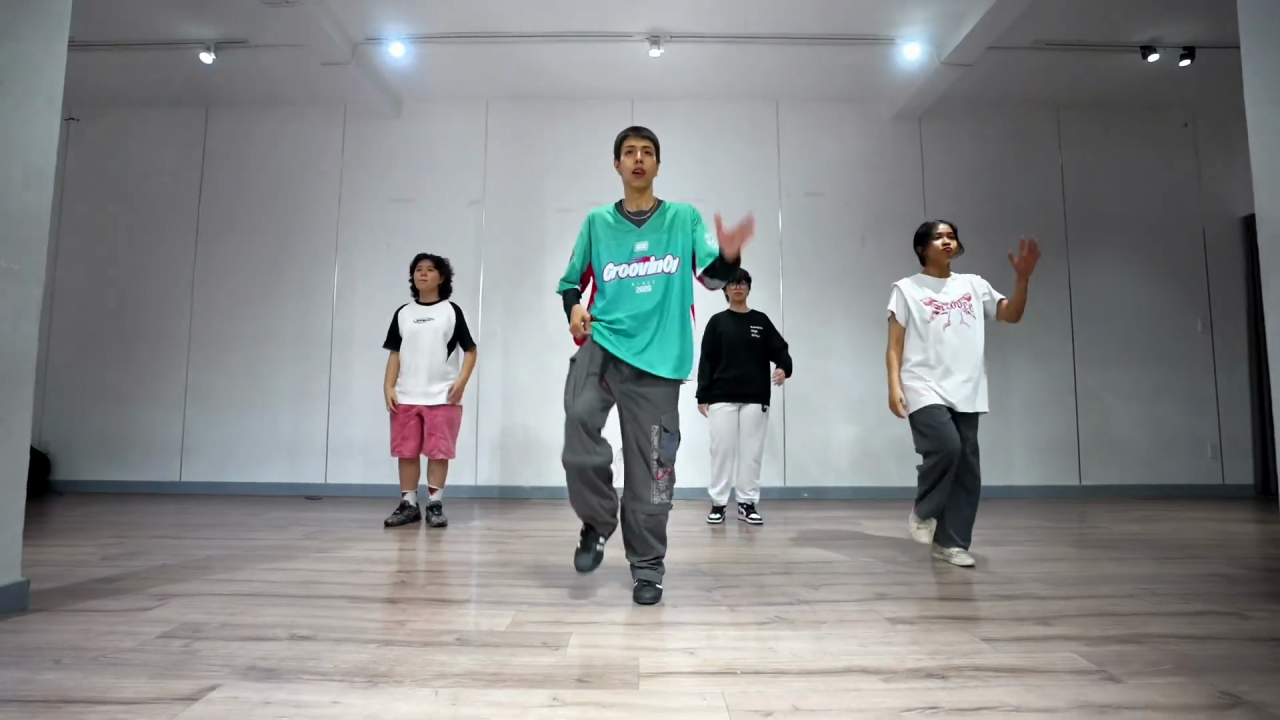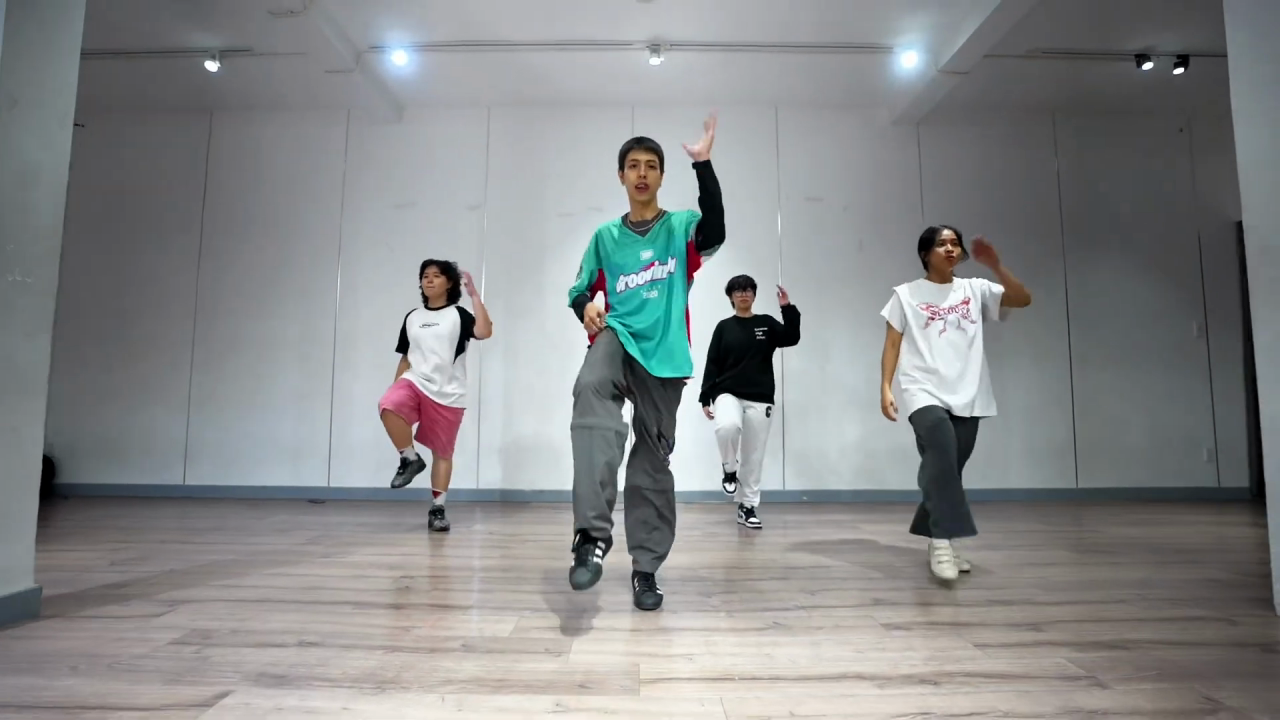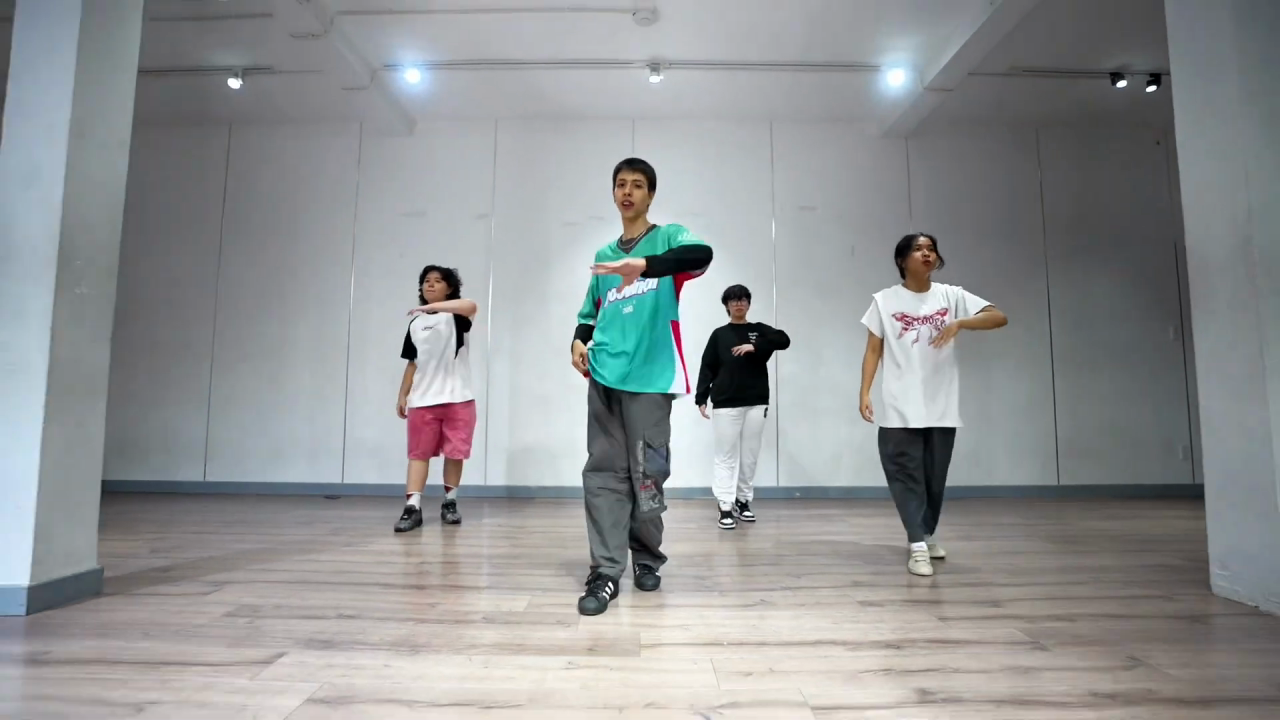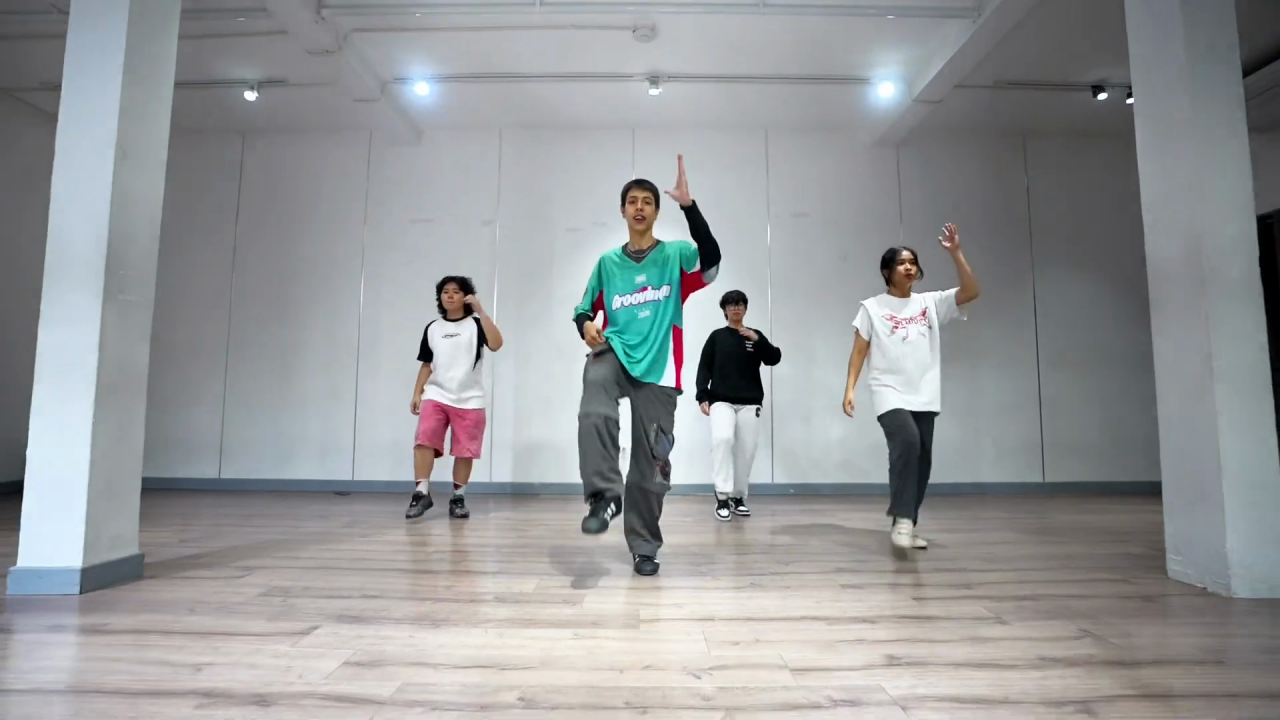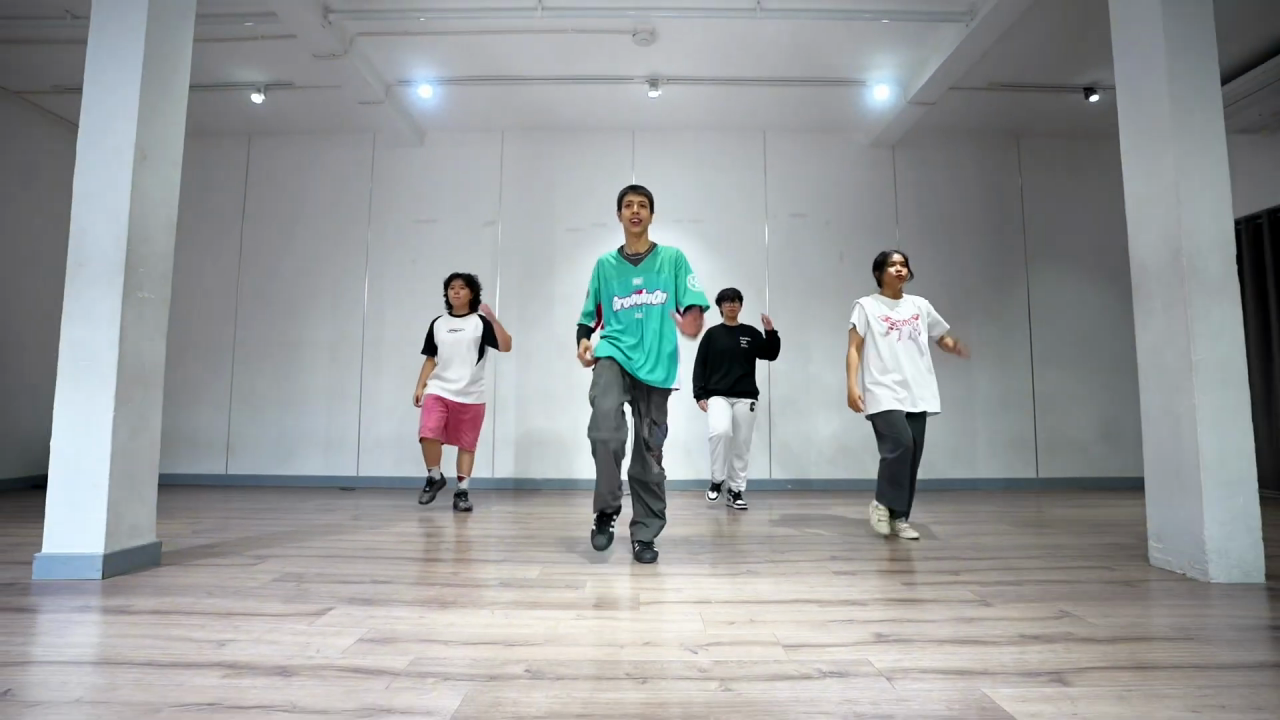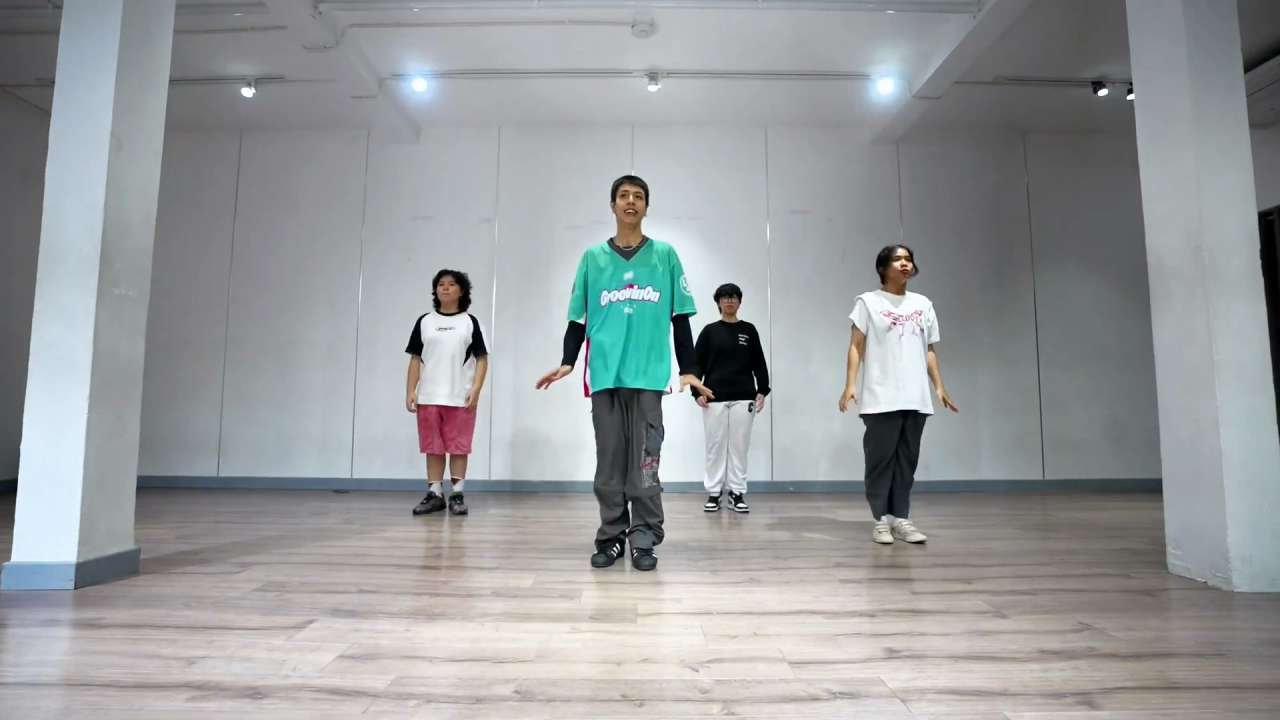
dt=0.4s
person 1, frame 1
left shoulder: (684, 218)
right shoulder: (597, 222)
left elbow: (711, 275)
right elbow: (570, 280)
left wrist: (728, 257)
right wrist: (574, 308)
left hip: (660, 354)
right hip: (605, 343)
left knee: (653, 463)
right knee: (580, 429)
left ankle: (647, 567)
right ankle: (596, 523)
person 1, frame 2
left shoulder: (682, 225)
right shoulder: (606, 235)
left elbow: (714, 234)
right elbow: (579, 290)
left wrist: (703, 164)
right wrist: (587, 308)
left hip: (663, 356)
right hip: (617, 337)
left knee: (652, 462)
right knee: (592, 399)
left ankle: (645, 569)
right ankle: (592, 531)
person 1, frame 3
left shoulder: (669, 237)
right shoulder: (604, 255)
left elbow: (702, 255)
left wrist: (642, 266)
right wrist: (578, 341)
left hip: (650, 375)
right hip: (603, 373)
left knee: (646, 472)
right knee: (603, 471)
left ankle: (646, 557)
right ankle: (605, 572)
person 1, frame 4
left shoulder: (676, 253)
right shoulder: (607, 261)
left elbow: (712, 259)
right elbow: (584, 307)
left wrist: (688, 204)
right wrist: (587, 325)
left hip: (658, 367)
right hip: (615, 354)
left knee: (653, 458)
right knee: (594, 412)
left ankle: (644, 547)
right ankle: (602, 496)
person 1, frame 5
left shoulder: (672, 260)
right shoulder: (605, 264)
left elbow: (695, 304)
right elbow: (588, 314)
left wrist: (692, 320)
right wrist: (583, 340)
left hip: (656, 365)
right hip: (614, 355)
left knee: (649, 453)
right knee: (605, 429)
left ankle: (644, 534)
right ankle: (607, 508)
person 1, frame 6
left shoulder: (665, 255)
right shoulder: (593, 257)
left elbow: (680, 316)
right elbow: (578, 316)
left wrist: (687, 368)
right wrist: (567, 362)
left hip: (648, 373)
right hip: (604, 372)
left knee: (645, 459)
right knee: (609, 457)
left ankle: (644, 540)
right ankle: (611, 535)
person 2, frame 1
left shoulder: (973, 284)
right shoulder: (907, 289)
left elbow: (1011, 314)
right elbow: (895, 344)
left wrist: (1023, 277)
right wrist: (894, 386)
left hip: (966, 393)
right hip: (925, 390)
left knee: (966, 470)
right knee: (945, 449)
left ankle: (951, 542)
right ankle: (923, 512)
person 2, frame 2
left shoulder: (975, 290)
right shoulder: (905, 294)
left elbow: (1022, 299)
right elbow: (892, 345)
left wrist: (996, 266)
right wrist: (886, 388)
left hip: (966, 397)
right hip: (924, 393)
left knee: (948, 468)
right knee: (941, 452)
left ankle: (940, 542)
right ankle: (941, 539)
person 2, frame 3
left shoulder: (952, 296)
right shoulder: (884, 301)
left elbow: (999, 317)
right elbow: (873, 350)
left wrist: (959, 323)
right wrist: (864, 393)
left hip: (941, 405)
right hip: (901, 406)
left knee: (935, 475)
right knee: (906, 473)
left ankle: (925, 534)
right ankle: (917, 545)
person 2, frame 4
left shoulder: (932, 302)
right shoulder: (872, 307)
left elbow: (972, 292)
right elbow: (859, 351)
left wrist: (956, 253)
right wrist: (849, 389)
left hip: (924, 396)
right hip: (889, 392)
left knee: (921, 459)
right knee: (906, 444)
left ankle: (908, 520)
right ankle: (902, 520)
person 2, frame 5
left shoulder: (920, 306)
right shoulder: (866, 306)
left elbow: (942, 338)
right elbow: (855, 349)
left wrist: (954, 347)
right wrist: (852, 386)
left hip: (917, 394)
right hip: (883, 392)
left knee: (910, 454)
right knee: (899, 445)
left ankle: (897, 517)
right ankle: (881, 502)
person 2, frame 6
left shoulder: (923, 304)
right shoulder: (868, 301)
left elbow: (929, 350)
right elbow: (856, 346)
left wrist: (940, 387)
right wrist: (850, 384)
left hip: (916, 397)
right hip: (881, 396)
left knee: (907, 459)
right knee: (881, 457)
left ankle: (900, 519)
right ankle: (881, 519)
person 3, frame 1
left shoulder: (452, 311)
right shoulder: (402, 313)
left elbow: (470, 351)
right elbow: (395, 354)
left wrist: (461, 382)
right wrist: (388, 388)
left hip: (442, 396)
right hip: (406, 395)
left knee: (439, 451)
right knee: (406, 451)
left ankle: (435, 505)
right ankle: (409, 504)
person 3, frame 2
left shoulder: (459, 315)
right shoulder: (412, 317)
left elbow: (484, 332)
left wrist: (474, 295)
right wrist: (395, 386)
left hip: (447, 394)
right hip: (414, 383)
left knee: (442, 451)
right knee: (389, 407)
left ankle: (438, 509)
right ankle: (410, 459)
person 3, frame 3
left shoulder: (455, 315)
right shoulder: (416, 322)
left elbow: (471, 306)
left wrist: (431, 308)
right wrist: (402, 394)
left hip: (457, 398)
right hip: (423, 399)
left knee: (455, 452)
right knee: (419, 452)
left ankle: (449, 503)
right ankle: (413, 508)
person 3, frame 4
left shoulder: (475, 324)
right shoulder: (432, 328)
left elbow: (496, 344)
right elbow: (426, 365)
left wrist: (480, 311)
right wrist: (417, 394)
left hip: (469, 400)
right hip: (436, 396)
left knee: (465, 451)
right knee: (424, 441)
left ankle: (458, 499)
right ankle: (421, 493)
person 3, frame 5
left shoulder: (481, 322)
right shoulder: (437, 324)
left elbow: (505, 346)
right elbow: (430, 359)
left wrist: (494, 319)
right wrist: (420, 387)
left hip: (470, 395)
right hip: (438, 389)
left knee: (466, 444)
right knee: (428, 434)
left ankle: (462, 492)
right ankle: (434, 476)
person 3, frame 6
left shoulder: (470, 322)
right shoulder: (424, 321)
left elbow: (482, 358)
right elbow: (416, 358)
left wrist: (476, 389)
right wrist: (411, 390)
left hip: (460, 398)
right hip: (429, 397)
left knee: (458, 447)
right knee: (433, 447)
left ankle: (457, 496)
right ankle: (435, 495)
person 4, frame 1
left shoulder: (761, 321)
right shoulder: (717, 321)
left elbow: (779, 350)
right elbow: (706, 361)
left wrist: (784, 369)
right wrist: (703, 396)
left hip: (756, 398)
right hip: (722, 397)
left knee: (752, 453)
right knee: (722, 451)
left ankle: (747, 503)
right ankle: (718, 503)
person 4, frame 2
left shoulder: (767, 323)
right shoulder: (724, 327)
left elbow: (791, 338)
right elbow: (712, 364)
left wrist: (788, 309)
right wrist: (705, 398)
left hip: (760, 398)
right hip: (728, 393)
left knee: (754, 455)
right knee: (727, 426)
left ankle: (747, 507)
right ankle: (730, 470)
person 4, frame 3
left shoulder: (760, 331)
right shoulder: (719, 334)
left elbow: (783, 340)
right elbow: (707, 368)
left wrist: (755, 347)
right wrist: (701, 398)
left hip: (756, 402)
right hip: (725, 403)
left knee: (749, 455)
right knee: (726, 455)
left ankle: (743, 501)
right ankle: (725, 508)
person 4, frame 4
left shoulder: (755, 335)
right shoulder: (716, 337)
left elbow: (774, 358)
right elbow: (704, 368)
left wrist: (757, 341)
right wrist: (702, 397)
left hip: (750, 402)
right hip: (721, 401)
left knee: (746, 451)
right knee: (722, 441)
left ankle: (738, 497)
right ankle: (722, 497)
person 4, frame 5
left shoulder: (751, 333)
right shoulder: (712, 334)
left elbow: (771, 354)
right elbow: (700, 366)
left wrist: (771, 332)
right wrist: (700, 394)
left hip: (746, 397)
right hip: (718, 395)
left knee: (741, 446)
right knee: (720, 431)
left ankle: (736, 492)
right ankle: (717, 480)
person 4, frame 6
left shoulder: (749, 330)
right shoulder: (710, 331)
left elbow: (759, 363)
right elbow: (697, 362)
left wrist: (763, 391)
right wrist: (697, 391)
left hip: (743, 398)
right hip: (714, 398)
left knee: (739, 447)
right knee: (715, 446)
left ankle: (737, 494)
right ankle: (714, 494)
